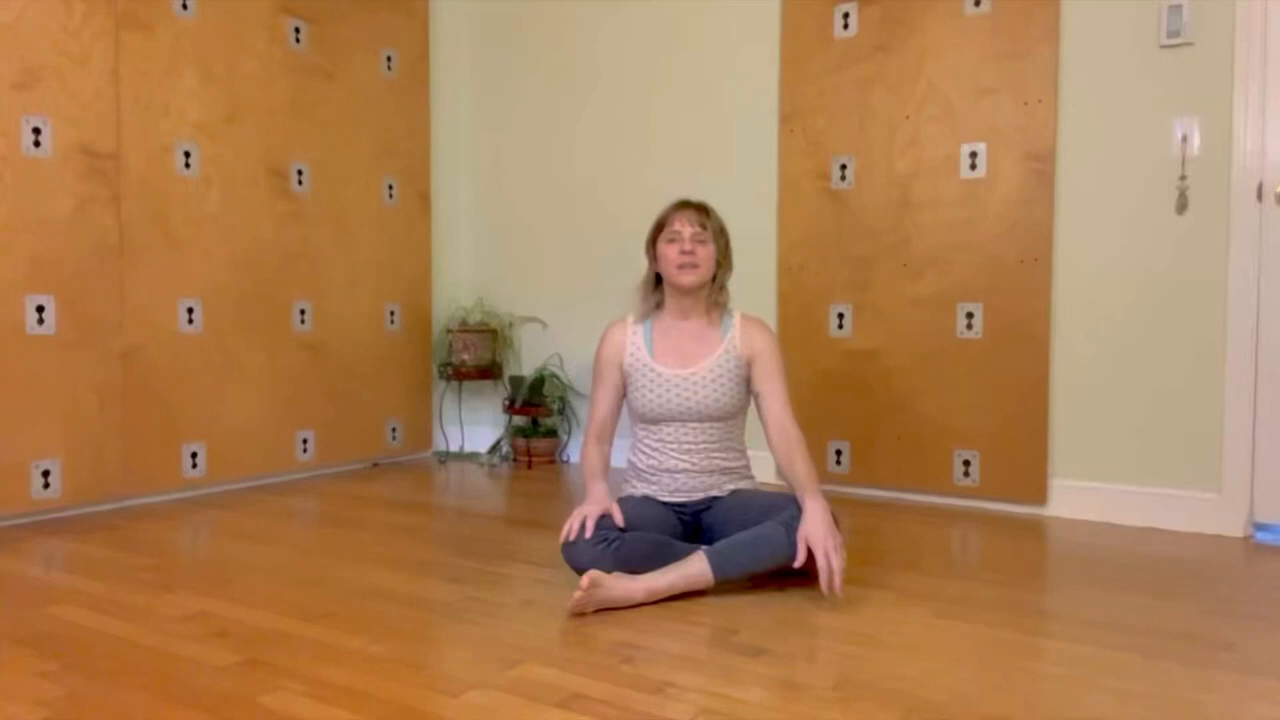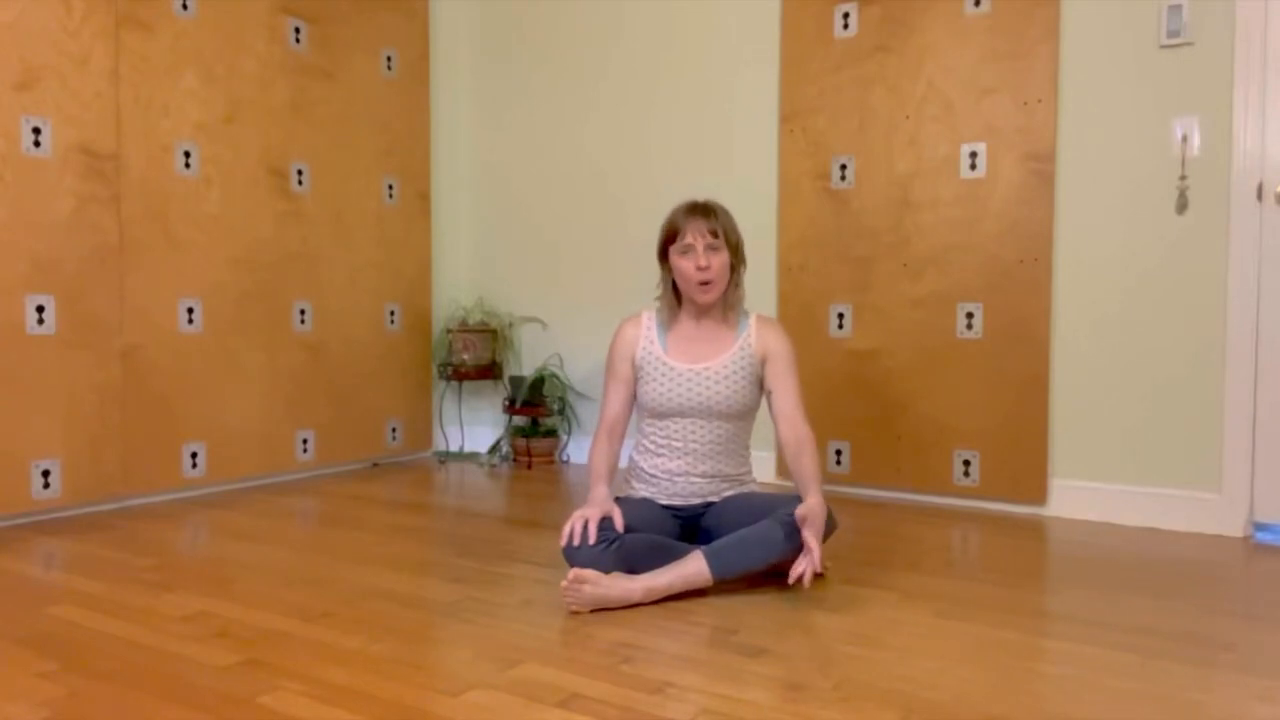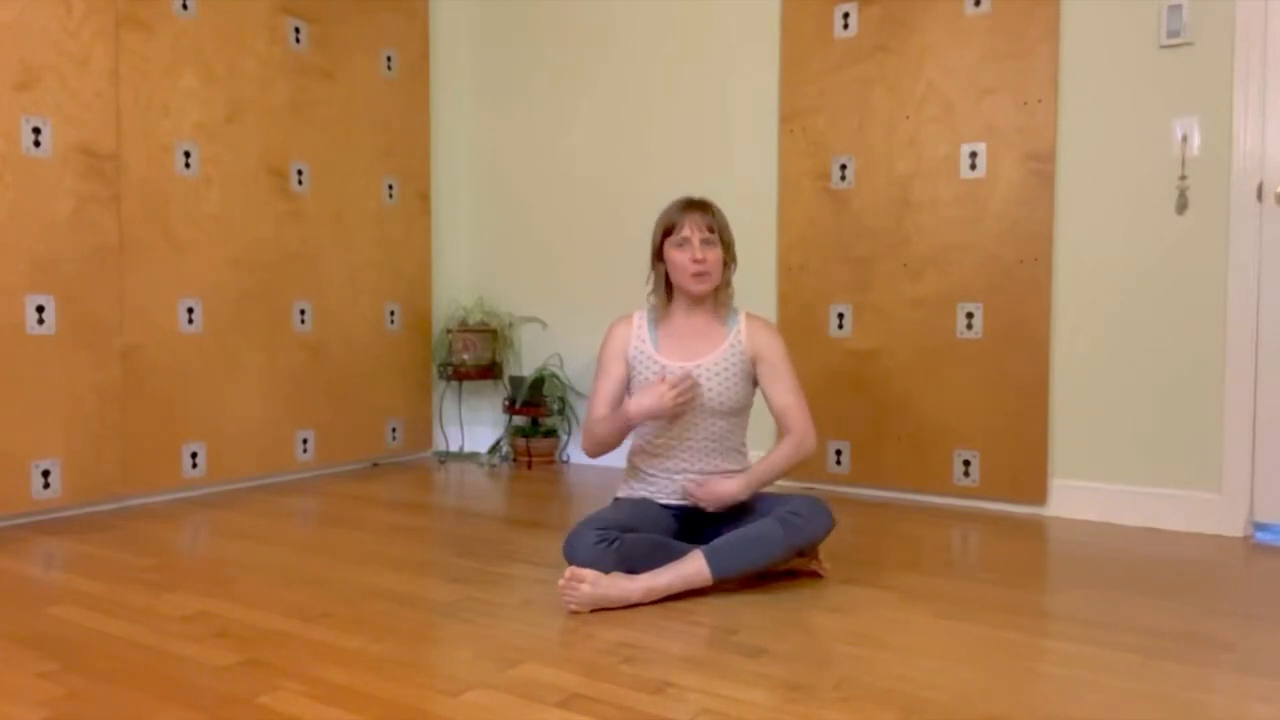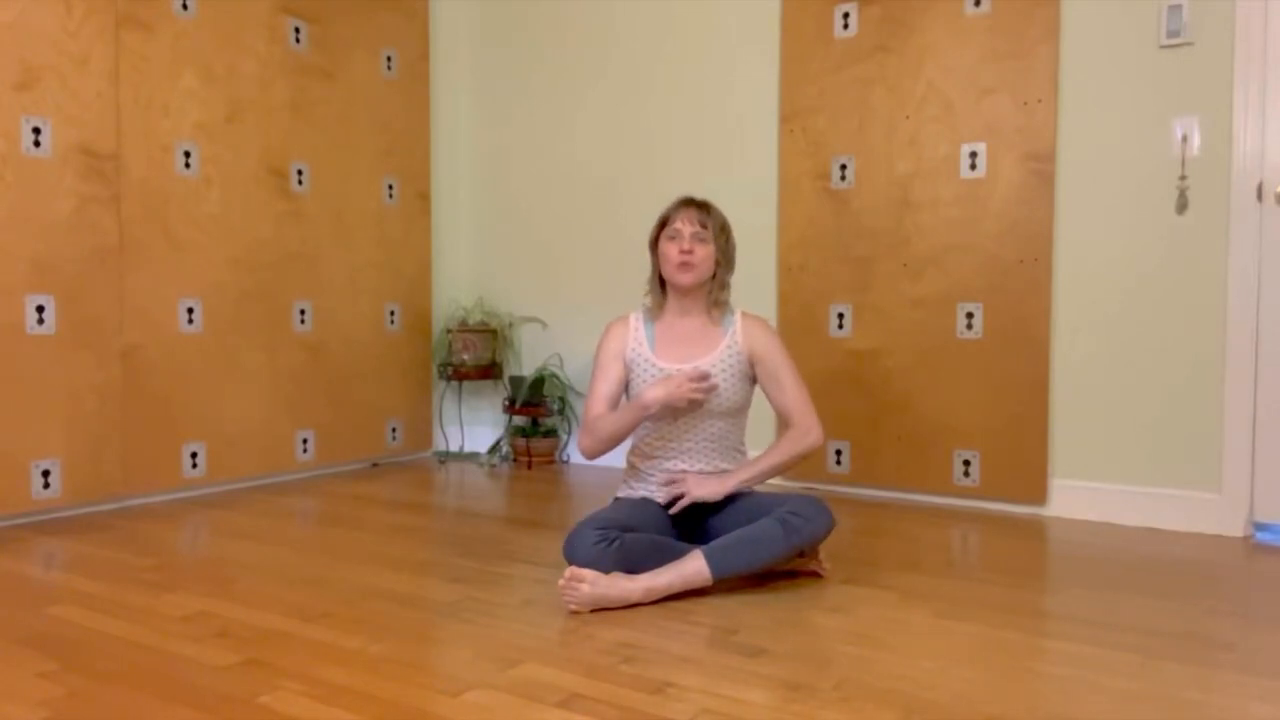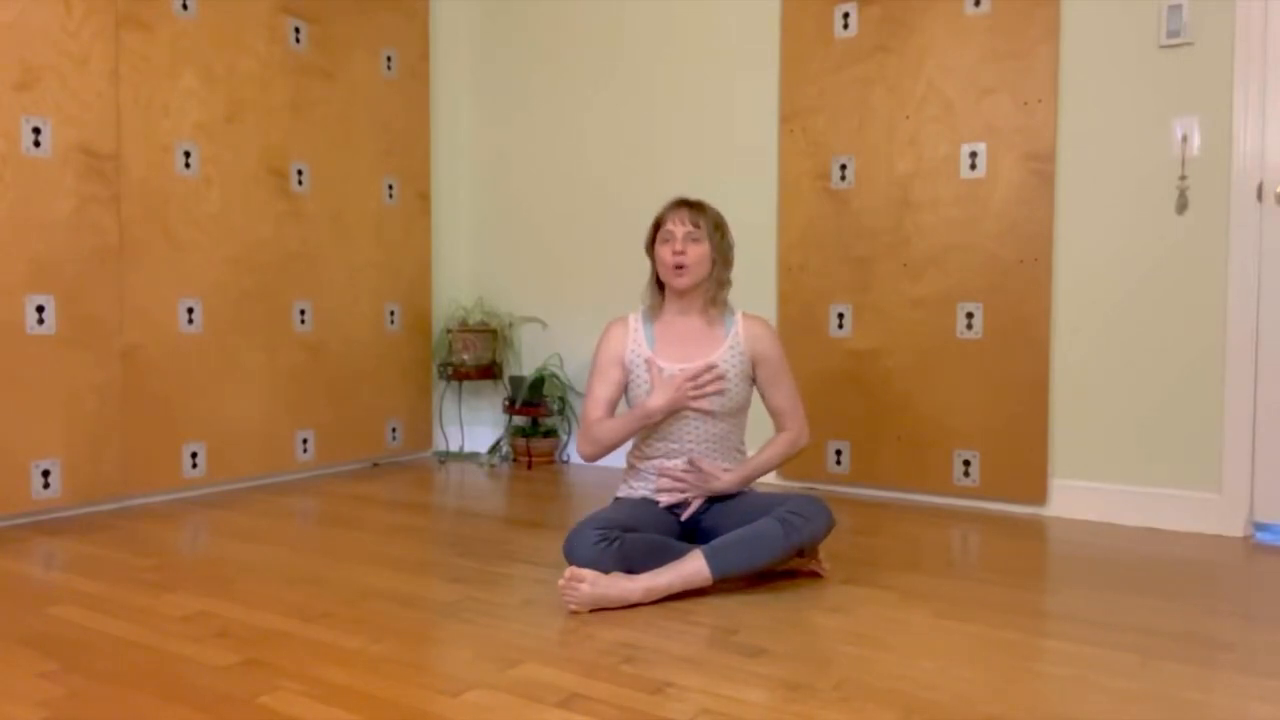
dt=1s
person 1, frame 1
left shoulder: (751, 336)
right shoulder: (621, 338)
left elbow: (783, 430)
right elbow: (598, 436)
left wrist: (814, 502)
right wrist: (596, 490)
left hip: (727, 500)
right hip: (651, 502)
left knee: (806, 519)
right knee: (582, 546)
left ankle: (639, 588)
right ankle: (750, 560)
person 1, frame 2
left shoulder: (766, 337)
right shoulder: (634, 334)
left elbow: (794, 430)
right elbow: (609, 430)
left wrist: (813, 500)
right wrist: (598, 492)
left hip: (727, 504)
right hip: (651, 503)
left knee: (814, 522)
right knee: (583, 546)
left ankle: (635, 588)
right ankle: (756, 560)
person 1, frame 3
left shoulder: (756, 335)
right shoulder: (627, 333)
left elbow: (801, 437)
right elbow: (592, 442)
left wrist: (740, 487)
right wrist: (634, 412)
left hip: (724, 505)
right hip: (649, 504)
left knee: (814, 515)
right knee: (583, 547)
left ankle: (636, 587)
right ankle: (766, 558)
person 1, frame 4
left shoulder: (751, 334)
right shoulder: (623, 334)
left elbow: (807, 432)
right elbow: (590, 442)
left wrist: (726, 483)
right wrist: (649, 402)
left hip: (724, 503)
right hip: (650, 502)
left knee: (814, 515)
right knee: (583, 546)
left ankle: (636, 587)
right ankle: (764, 558)
person 1, frame 5
left shoulder: (753, 335)
right shoulder: (622, 335)
left elbow: (794, 431)
right elbow: (589, 444)
left wrist: (732, 480)
right wrist: (656, 406)
left hip: (724, 502)
right hip: (649, 502)
left knee: (813, 515)
right knee: (583, 546)
left ankle: (636, 587)
right ankle: (764, 558)
